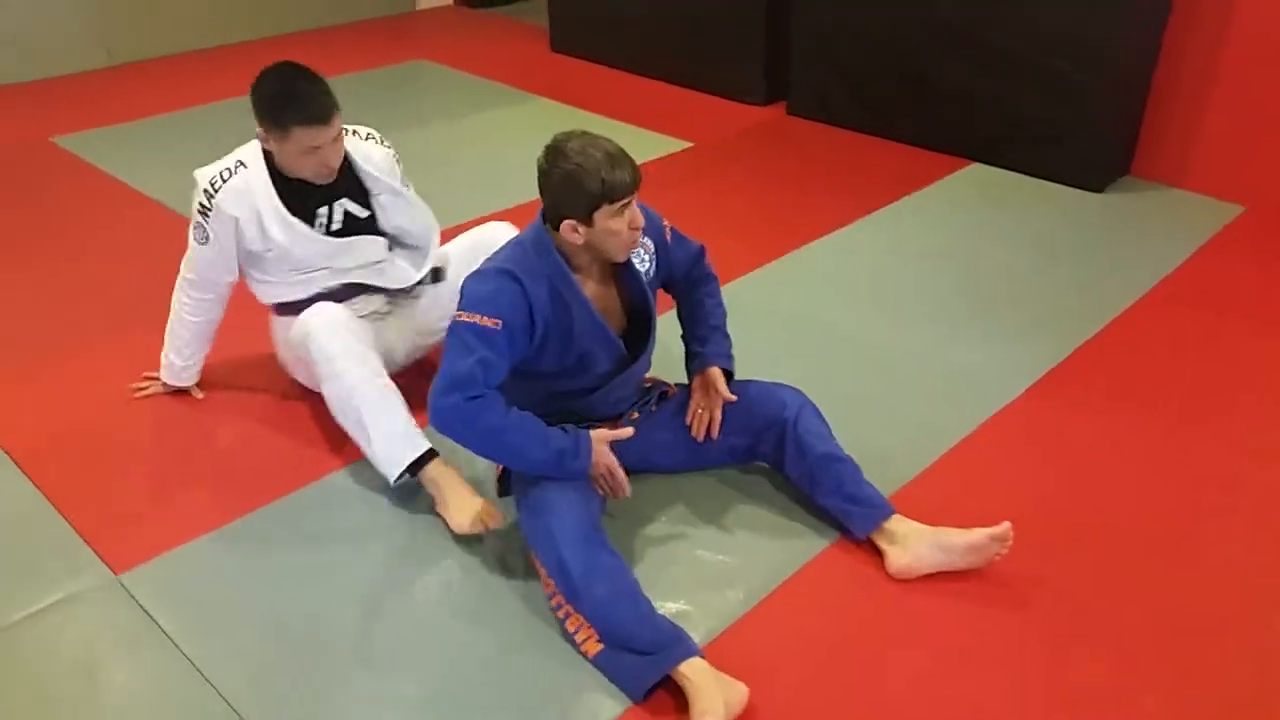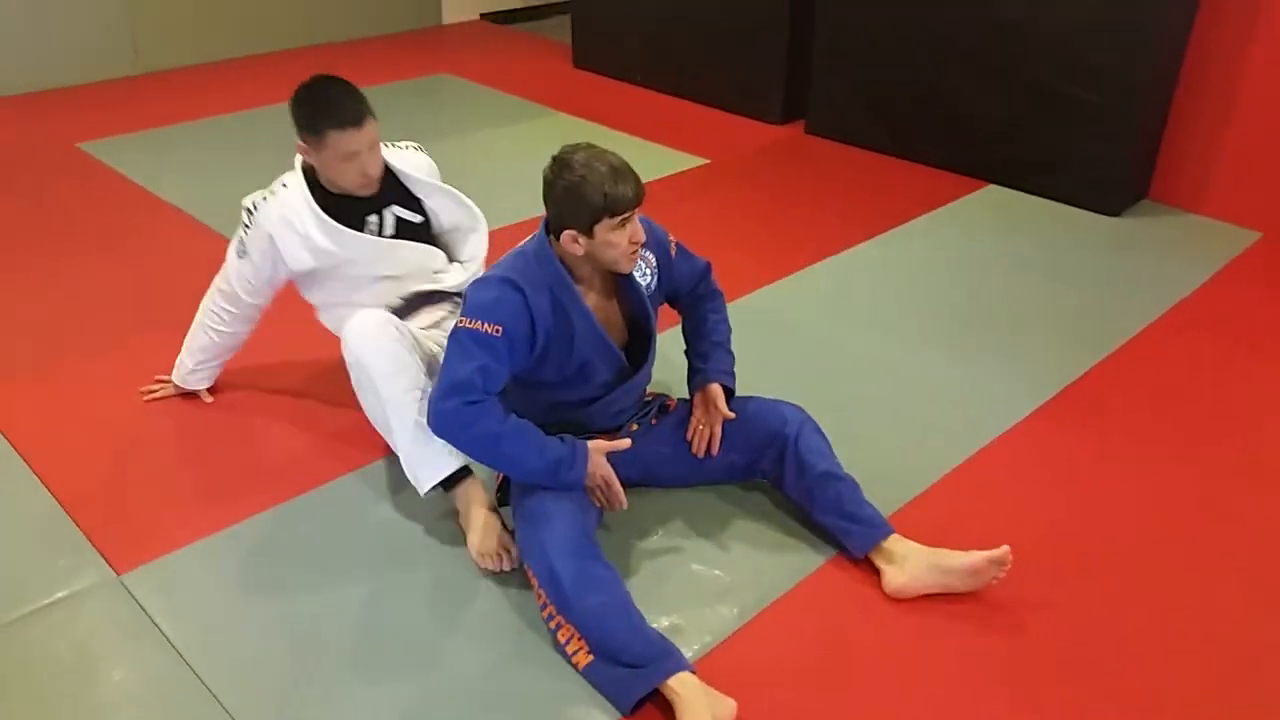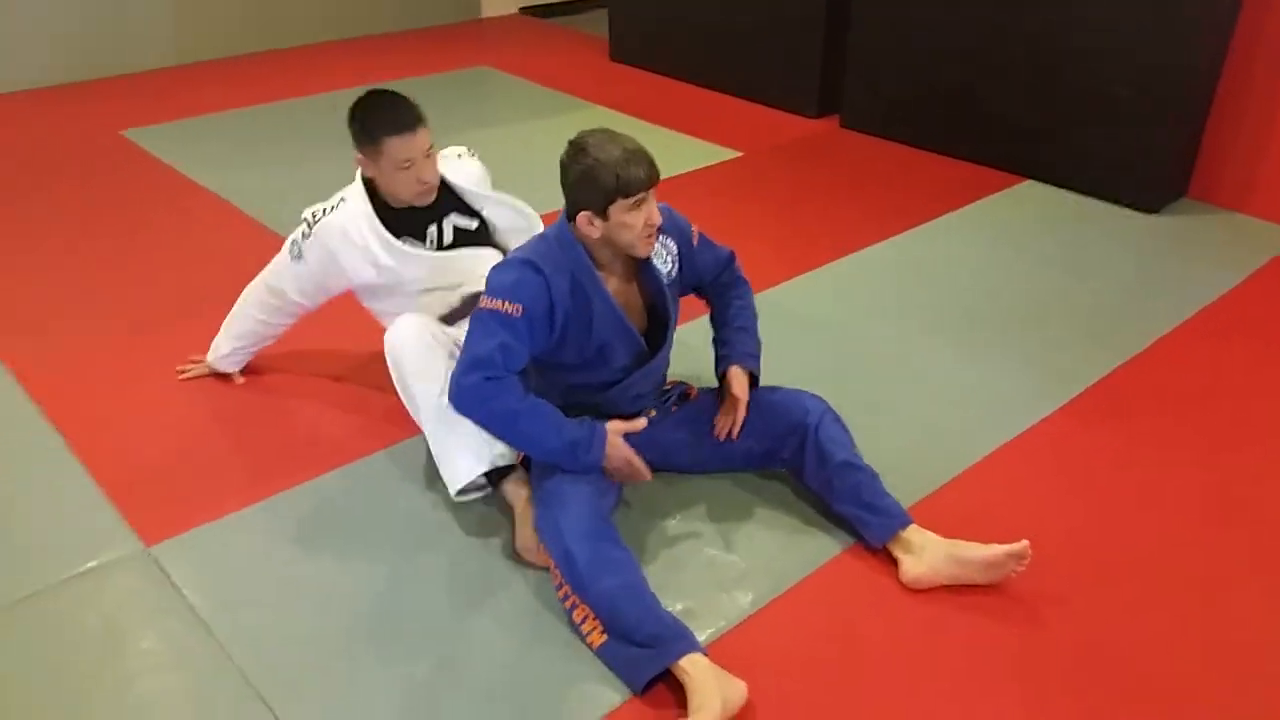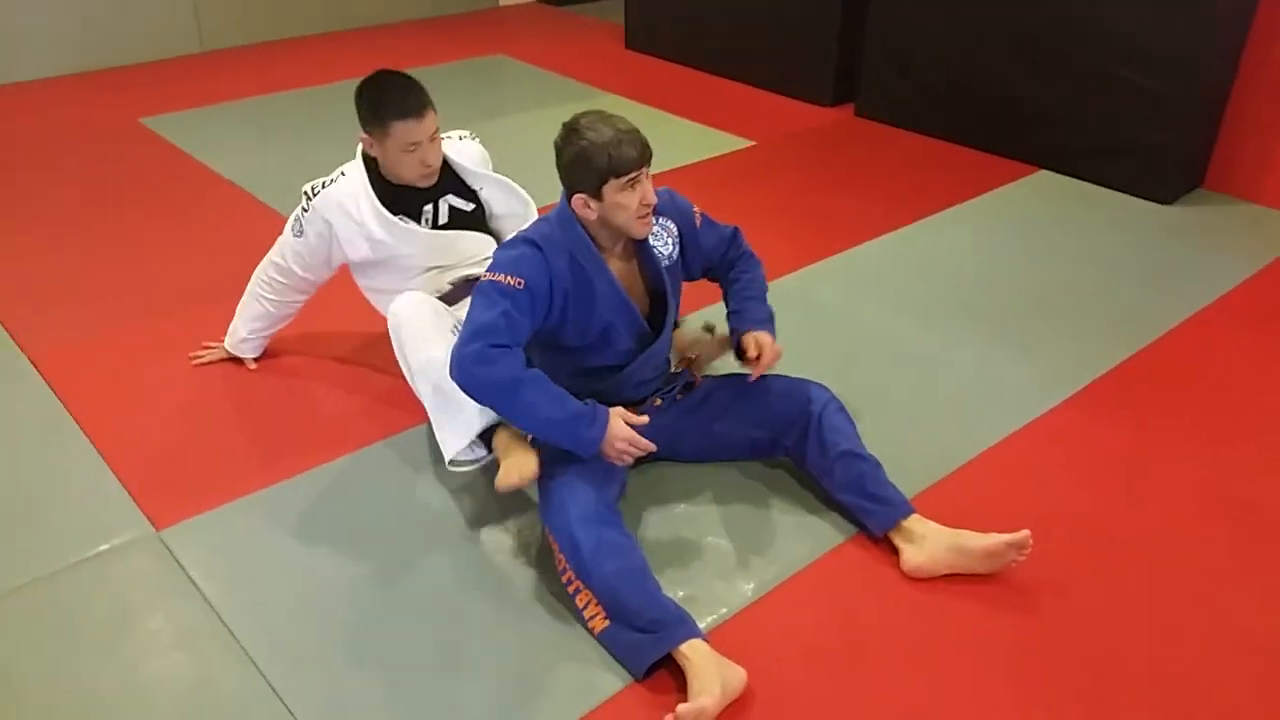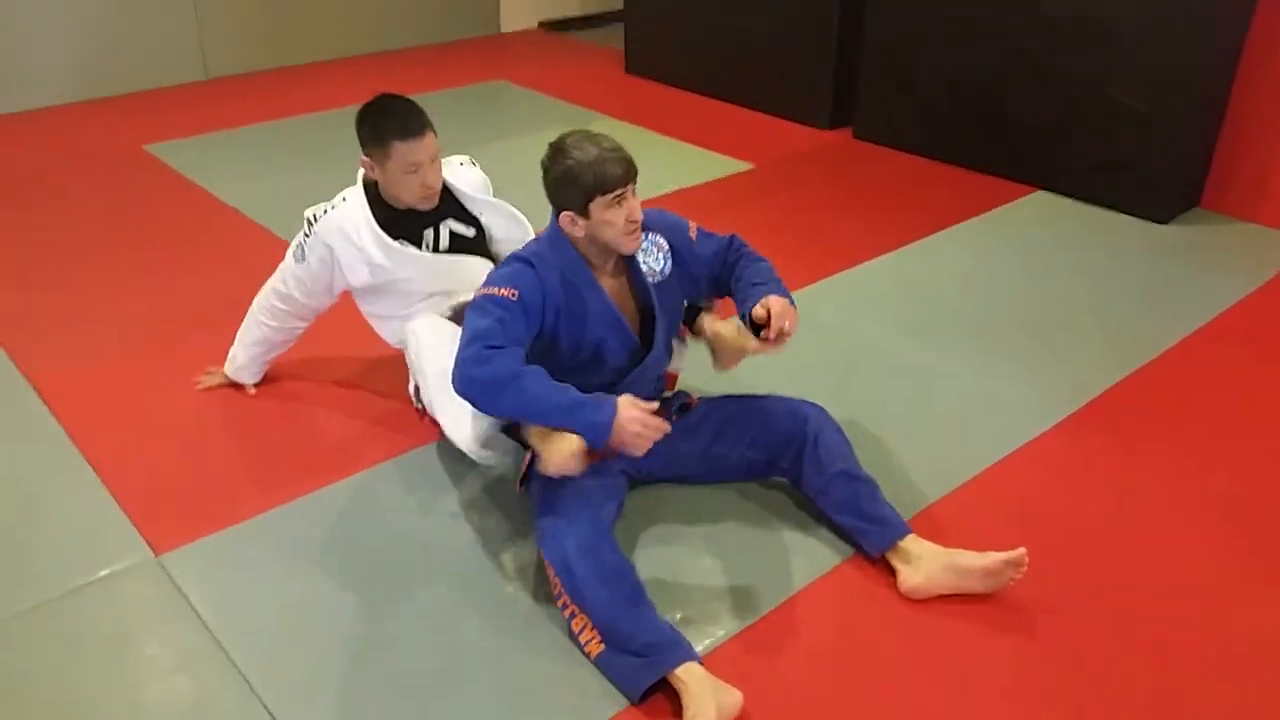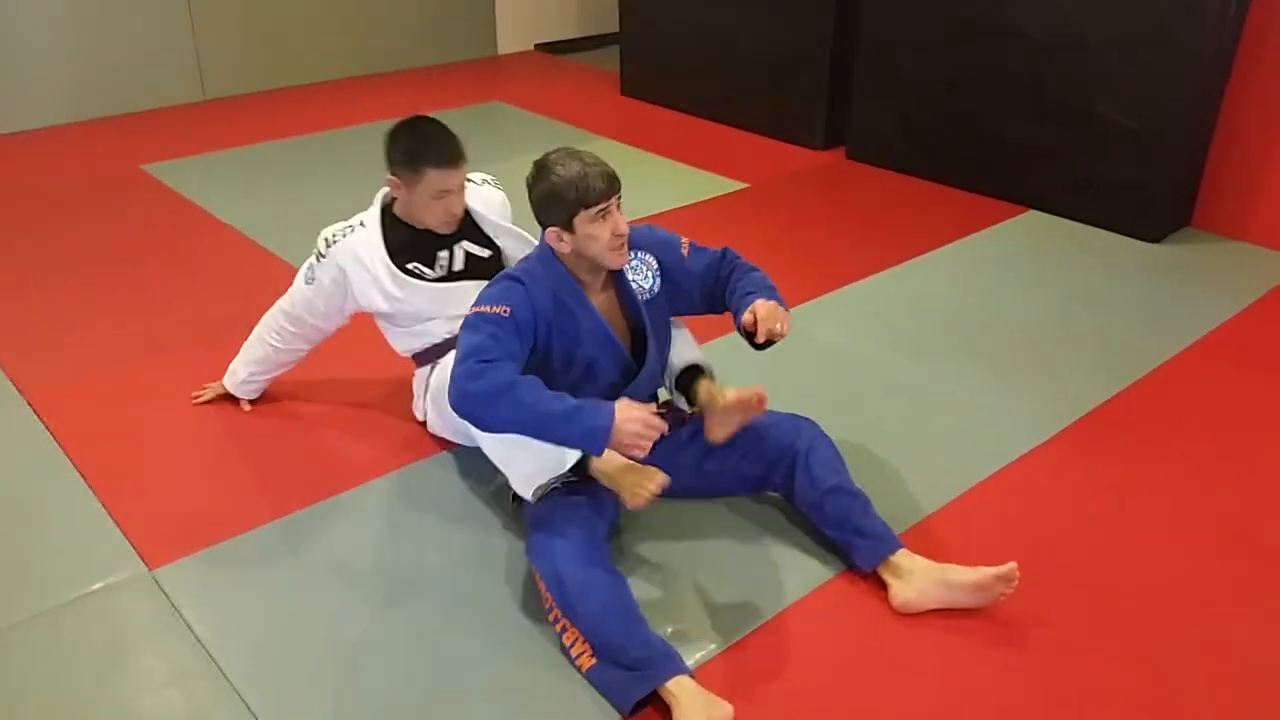
dt=0.2s
person 1, frame 1
left shoulder: (638, 233)
right shoulder: (506, 288)
left elbow: (695, 277)
right elbow: (456, 404)
left wrist: (710, 361)
right wrist: (573, 451)
left hip: (635, 412)
right hip: (558, 446)
left knee: (779, 409)
right knee: (563, 536)
left ankle: (896, 535)
person 1, frame 2
left shoulder: (643, 247)
right shoulder: (509, 296)
left elbow: (701, 291)
right elbow: (456, 410)
left wrist: (713, 377)
right wrist: (568, 463)
left hip: (635, 425)
right hip: (558, 457)
left knee: (781, 426)
right knee: (556, 546)
left ankle: (895, 554)
person 1, frame 3
left shoulder: (664, 233)
right shoulder: (531, 279)
left elbow: (725, 278)
right elbow: (476, 388)
left wrist: (739, 359)
right wrist: (588, 444)
left hip: (656, 410)
right hip: (577, 439)
left knee: (800, 415)
right knee: (572, 526)
left ankle: (911, 545)
person 1, frame 4
left shoulder: (665, 216)
right shoulder: (535, 260)
left elbow: (733, 254)
right elbow: (478, 361)
left wrist: (754, 323)
right wrist: (588, 427)
left hip: (662, 399)
right hip: (585, 427)
left knee: (805, 404)
right knee: (575, 512)
left ankle: (914, 534)
right ankle: (700, 662)
person 1, frame 5
left shoulder: (656, 235)
right shoulder: (528, 279)
left elbow: (732, 258)
right elbow: (478, 371)
left wrist: (767, 298)
right wrist: (599, 417)
left hip: (657, 418)
right hip: (577, 445)
left knee: (799, 423)
right knee: (568, 534)
left ankle: (910, 555)
person 1, frame 6
left shoulder: (646, 249)
right shoulder: (519, 297)
left elbow: (726, 269)
right elbow: (474, 387)
left wrist: (760, 302)
right wrist: (597, 424)
left hip: (649, 433)
left knee: (792, 438)
right knee: (561, 551)
left ankle: (901, 569)
person 2, frame 1
left shoulder: (369, 152)
right shoulder: (231, 193)
left elbow: (418, 231)
right elbow: (203, 285)
left wrist: (439, 282)
right wrist: (180, 369)
left hip: (406, 301)
right hip: (322, 333)
left knee: (496, 240)
right knee: (328, 327)
right ankle: (435, 476)
person 2, frame 2
left shoulder: (411, 164)
right shoulder: (279, 217)
left elbow: (466, 228)
right elbow: (235, 299)
right wrist: (192, 374)
right hip: (404, 349)
right knee: (369, 331)
right ankle: (468, 495)
person 2, frame 3
left shoulder: (464, 171)
right shoulder: (338, 229)
left elbow: (523, 233)
right elbow: (276, 296)
right wrist: (226, 357)
right hip: (453, 345)
right knee: (410, 335)
right ankle: (514, 488)
person 2, frame 4
left shoulder: (465, 154)
right shoulder: (331, 199)
left elbow: (520, 221)
right elbow: (286, 272)
right wrist: (242, 341)
right hip: (446, 328)
right knee: (414, 313)
right ankle: (508, 445)
person 2, frame 5
left shoulder: (464, 178)
right shoulder: (337, 229)
left elbow: (520, 251)
right elbow: (287, 300)
right wrist: (244, 365)
right hip: (448, 360)
right knee: (435, 341)
left ankle: (705, 327)
right ankle: (538, 437)
person 2, frame 6
left shoulder: (484, 199)
right shoulder: (351, 251)
right elbow: (295, 319)
right wrist: (242, 381)
right hip: (456, 376)
right ankle: (604, 468)
